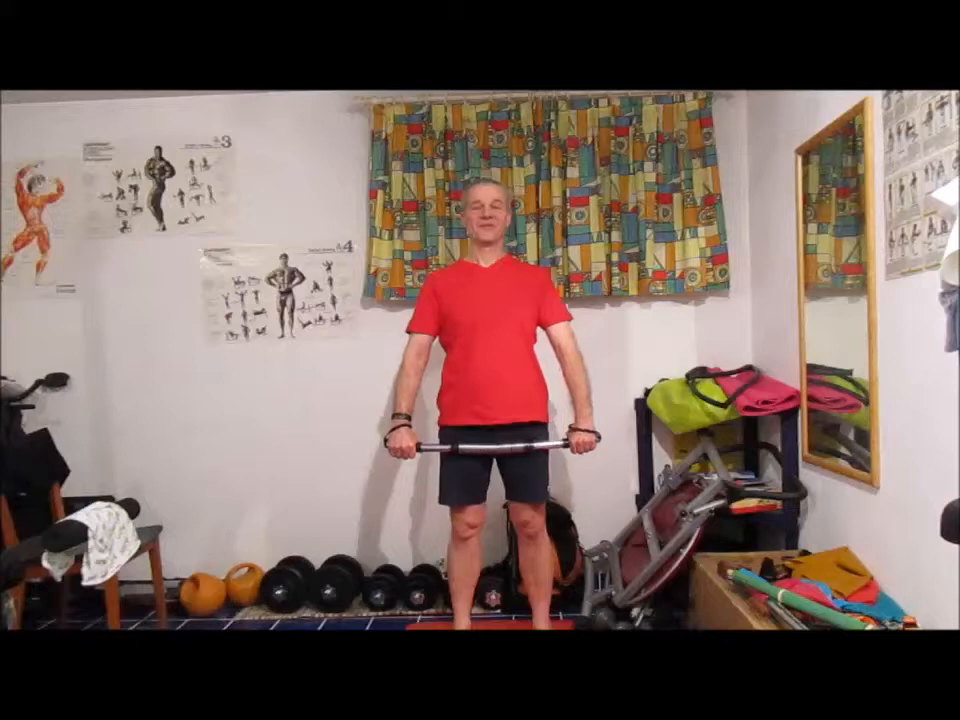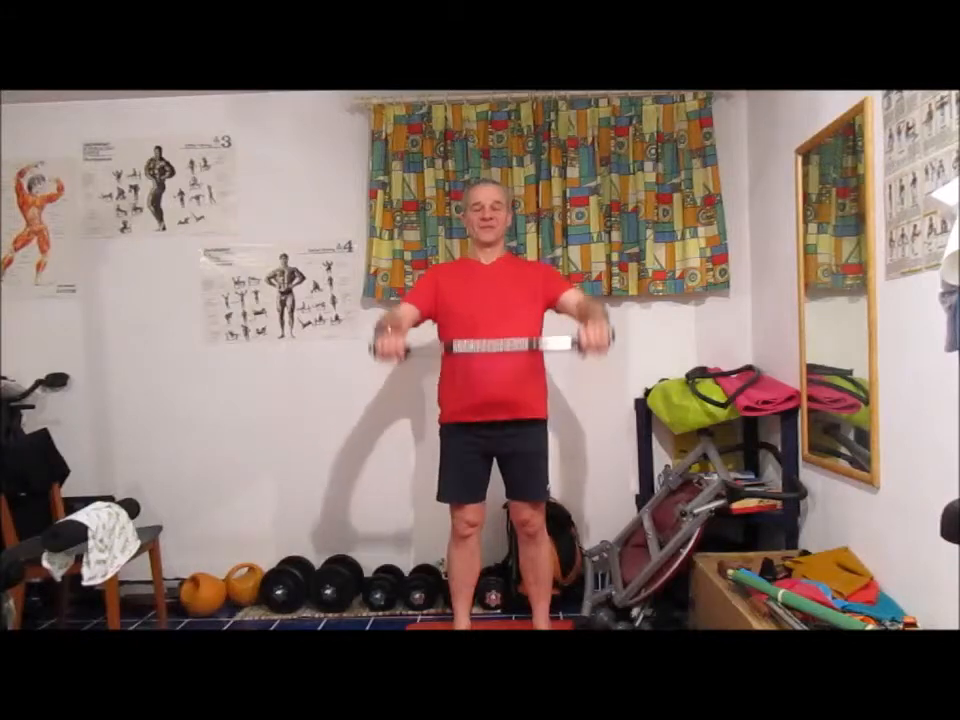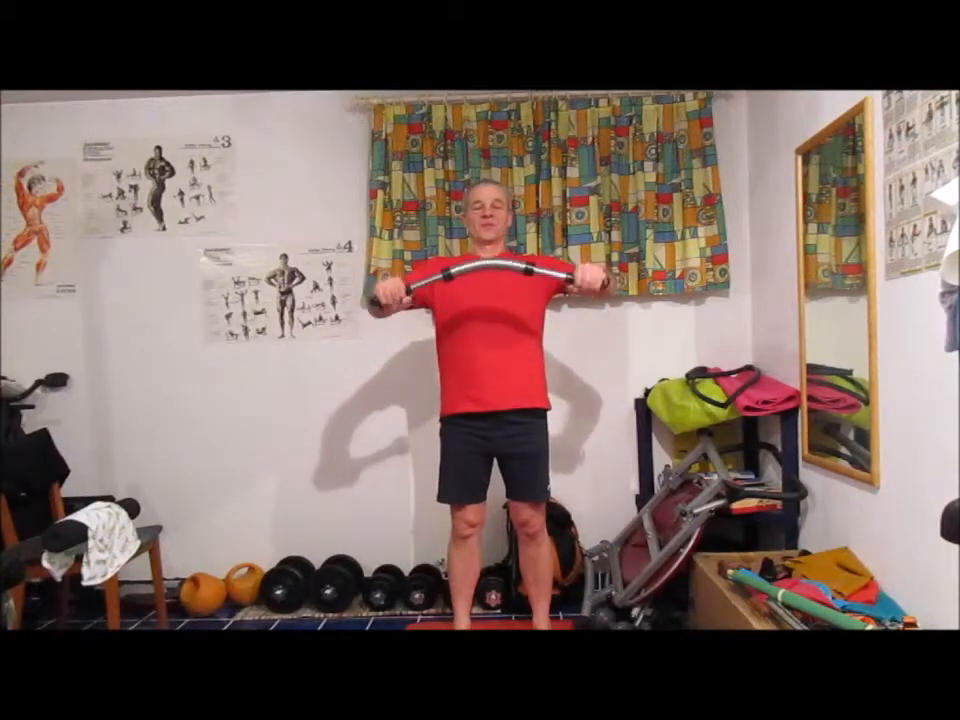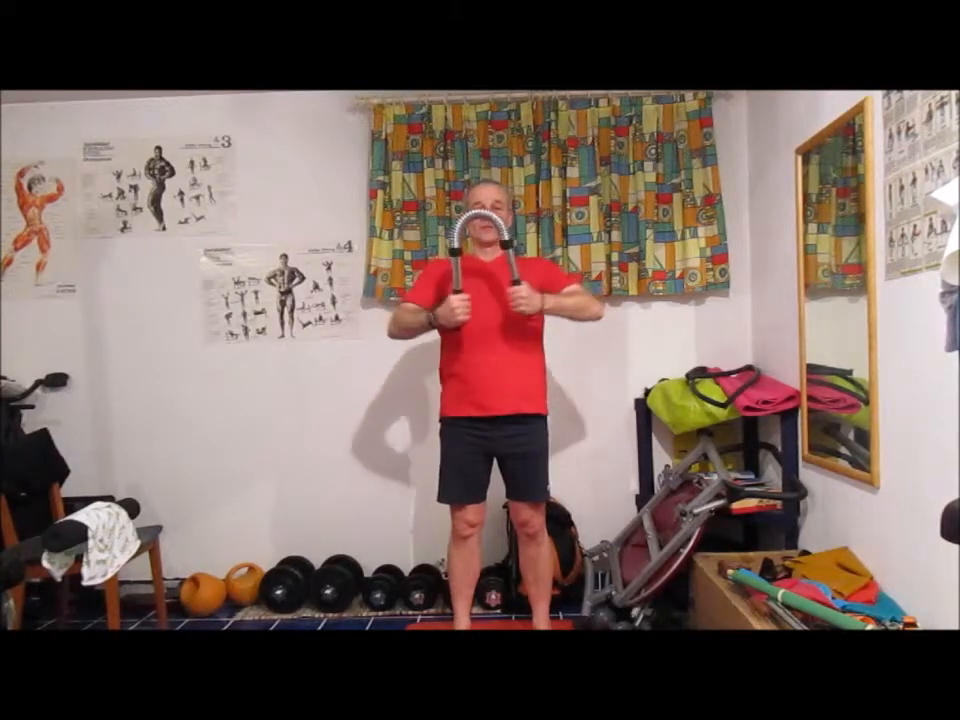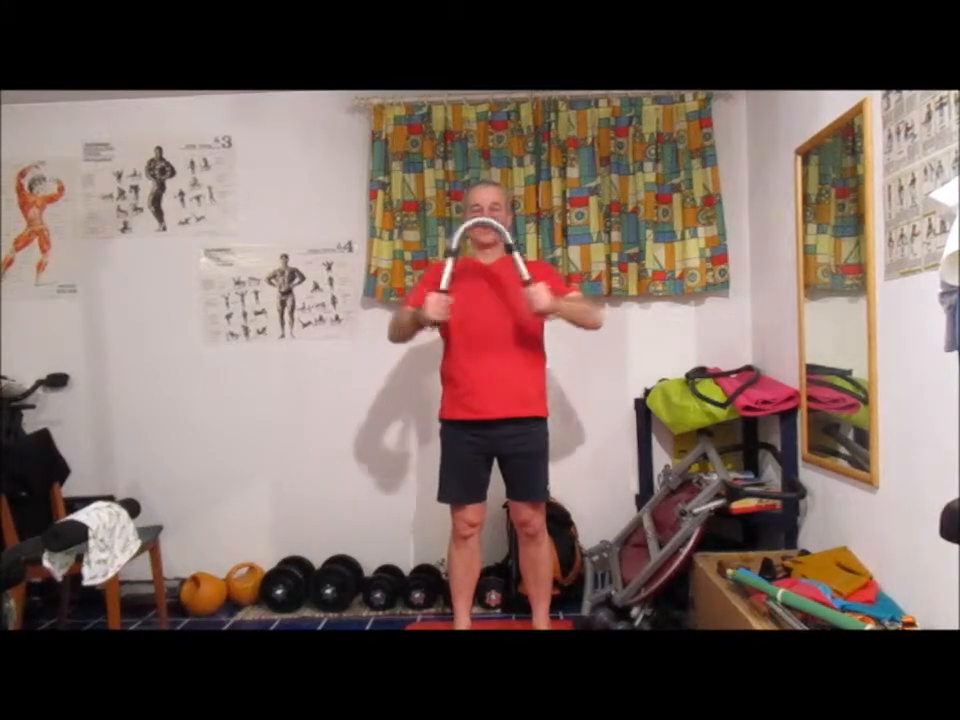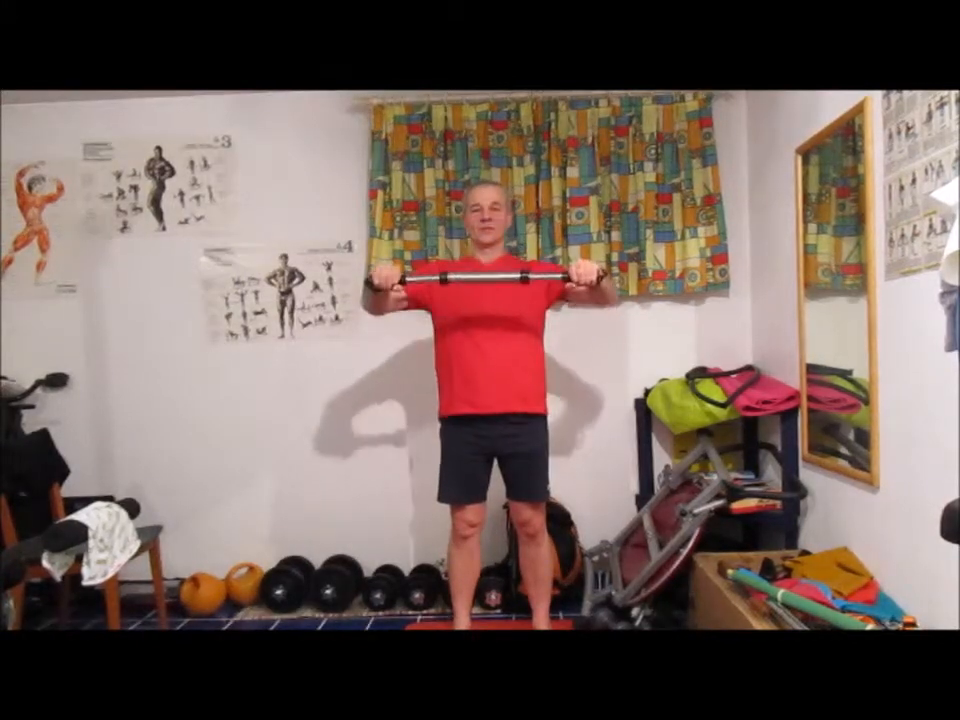
dt=0.5s
person 1, frame 1
left shoulder: (535, 278)
right shoulder: (440, 283)
left elbow: (567, 347)
right elbow: (415, 354)
left wrist: (583, 417)
right wrist: (401, 420)
left hip: (525, 422)
right hip: (461, 424)
left knee: (531, 525)
right knee: (465, 527)
left ankle: (541, 623)
right ankle: (461, 623)
person 1, frame 2
left shoulder: (536, 274)
right shoulder: (440, 277)
left elbow: (580, 302)
right elbow: (402, 315)
left wrist: (595, 319)
right wrist: (388, 330)
left hip: (524, 418)
right hip: (462, 421)
left knee: (530, 523)
right knee: (465, 524)
left ankle: (541, 623)
right ankle: (461, 623)
person 1, frame 3
left shoulder: (538, 268)
right shoulder: (438, 271)
left elbow: (597, 284)
right elbow: (384, 307)
left wrist: (597, 277)
right wrist: (383, 294)
left hip: (524, 416)
right hip: (462, 419)
left knee: (531, 523)
right knee: (465, 525)
left ankle: (542, 622)
right ankle: (461, 623)
person 1, frame 4
left shoulder: (538, 269)
right shoulder: (439, 271)
left elbow: (592, 308)
right elbow: (397, 326)
left wrist: (539, 302)
right wrist: (438, 316)
left hip: (524, 418)
right hip: (462, 420)
left knee: (530, 524)
right knee: (464, 525)
left ankle: (541, 623)
right ankle: (460, 623)
person 1, frame 5
left shoulder: (538, 272)
right shoulder: (439, 275)
left elbow: (593, 318)
right elbow: (396, 332)
left wrist: (552, 303)
right wrist: (421, 315)
left hip: (524, 419)
right hip: (462, 422)
left knee: (531, 523)
right knee: (465, 525)
left ankle: (541, 622)
right ankle: (461, 623)
person 1, frame 6
left shoulder: (538, 273)
right shoulder: (438, 275)
left elbow: (608, 298)
right elbow: (376, 306)
left wrist: (595, 276)
right wrist: (377, 285)
left hip: (524, 419)
right hip: (462, 421)
left knee: (531, 523)
right knee: (466, 525)
left ankle: (542, 622)
right ankle: (461, 623)
